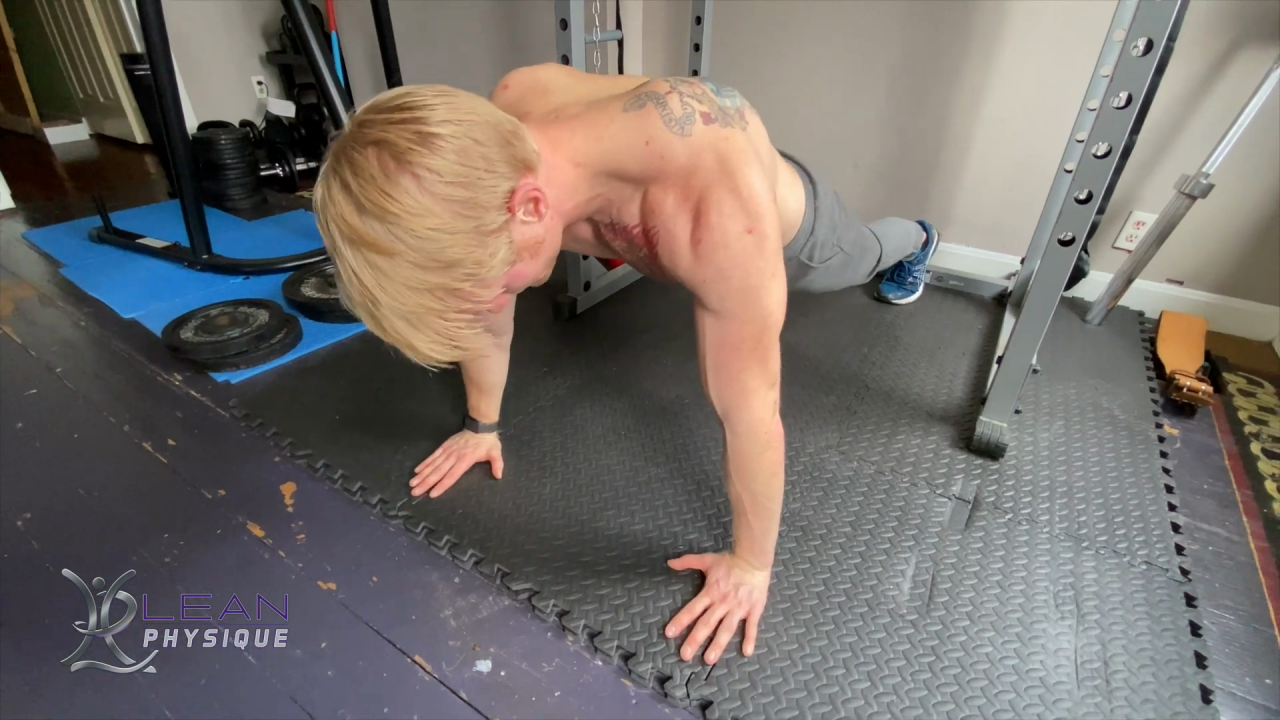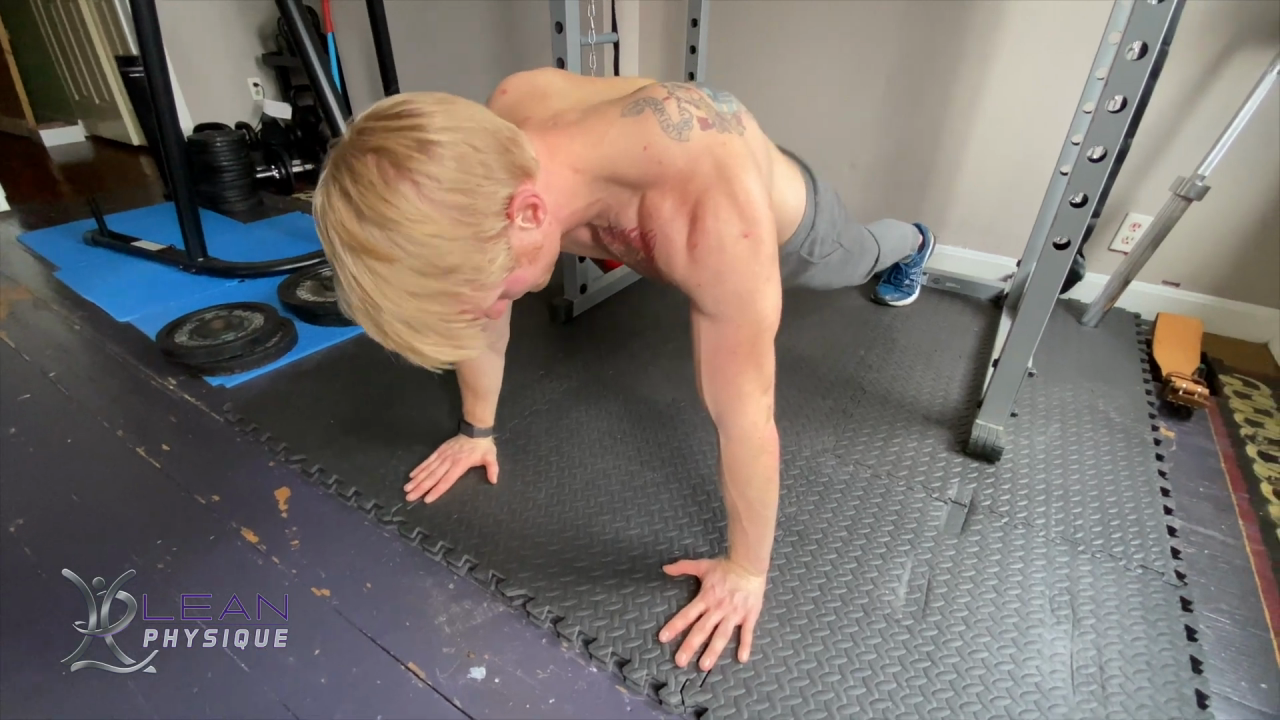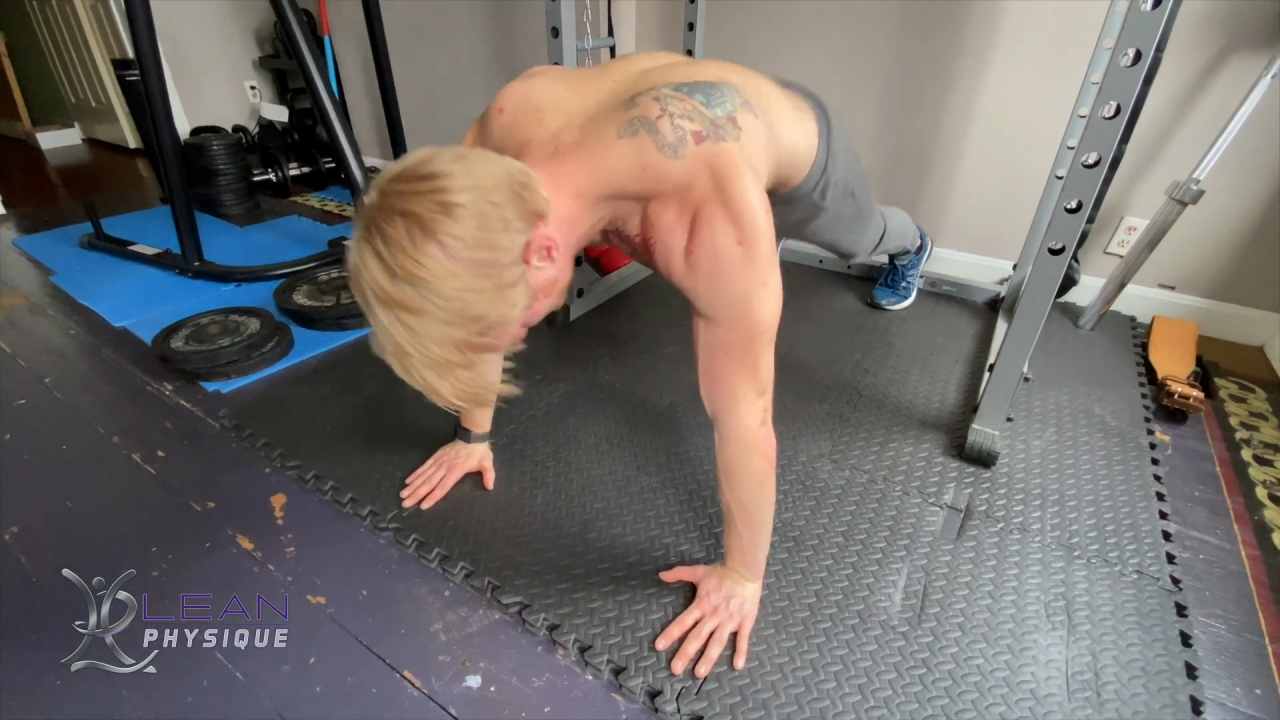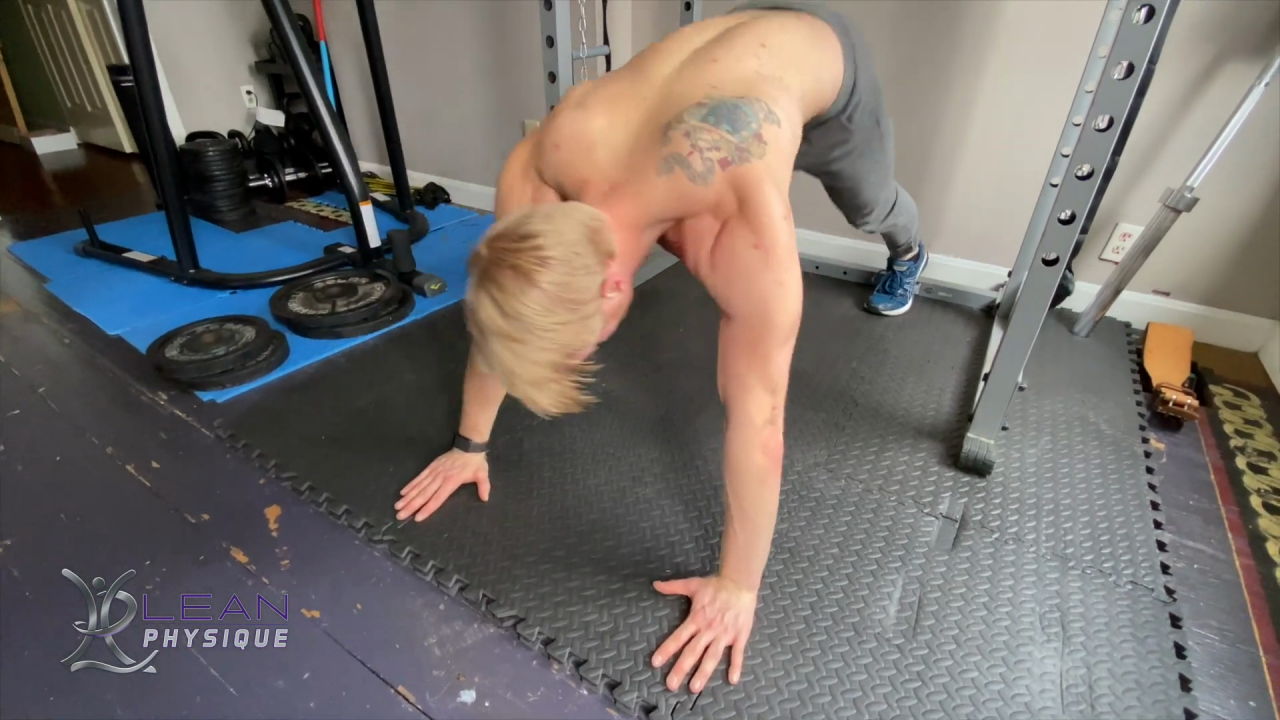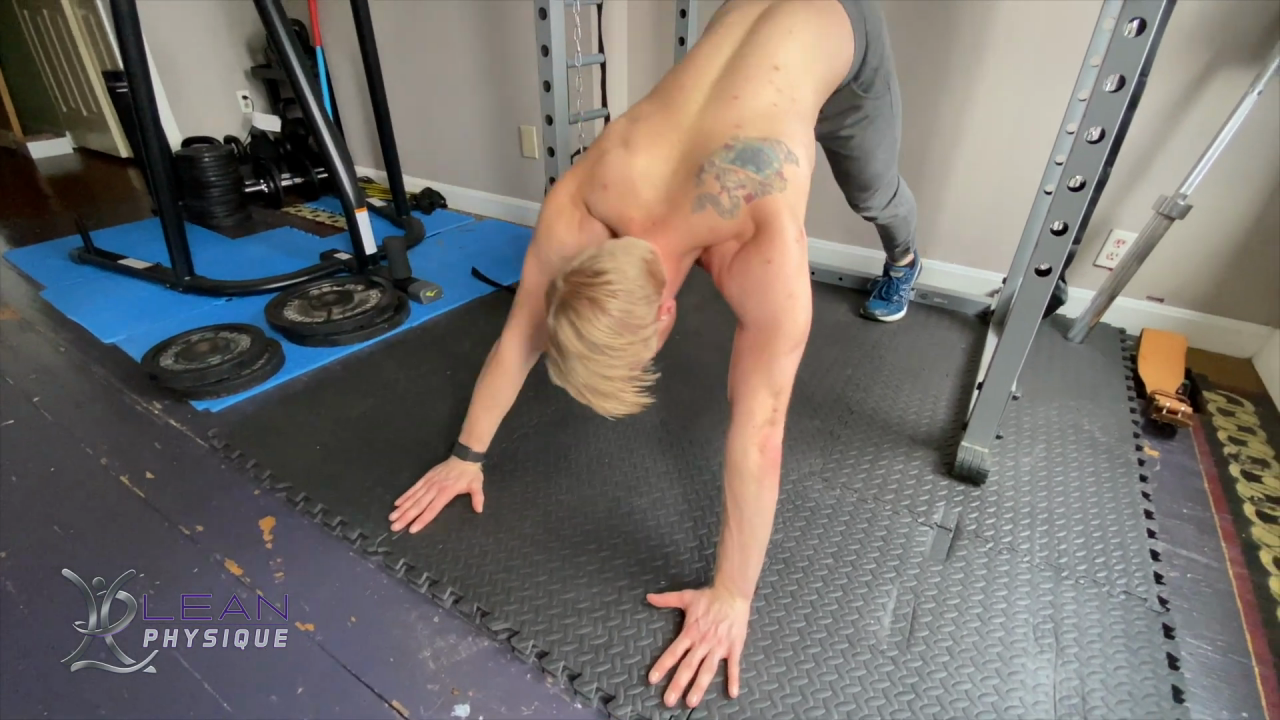
dt=0.2s
person 1, frame 1
left shoulder: (712, 207)
right shoulder: (490, 150)
left elbow: (751, 412)
right elbow: (486, 318)
left wrist: (751, 565)
right wrist: (482, 426)
left hip: (786, 229)
right hip: (679, 224)
left knee: (860, 254)
left ankle: (915, 239)
person 1, frame 2
left shoulder: (709, 214)
right shoulder: (483, 148)
left elbow: (746, 416)
right elbow: (480, 321)
left wrist: (746, 570)
right wrist: (477, 429)
left hip: (785, 225)
left knee: (856, 258)
left ankle: (912, 240)
person 1, frame 3
left shoulder: (715, 223)
right shoulder: (486, 160)
left elbow: (744, 417)
right elbow: (467, 306)
left wrist: (742, 577)
right wrist: (471, 435)
left hip: (797, 158)
left knee: (859, 238)
left ankle: (909, 242)
person 1, frame 4
left shoulder: (743, 231)
right shoulder: (536, 172)
left elbow: (755, 417)
right elbow: (506, 318)
left hip: (829, 61)
left knee: (870, 208)
left ankle: (906, 252)
person 1, frame 5
left shoulder: (761, 249)
right shoulder: (582, 204)
left elbow: (758, 426)
right elbow: (518, 340)
right wrist: (467, 456)
left knee: (873, 194)
left ankle: (902, 260)
